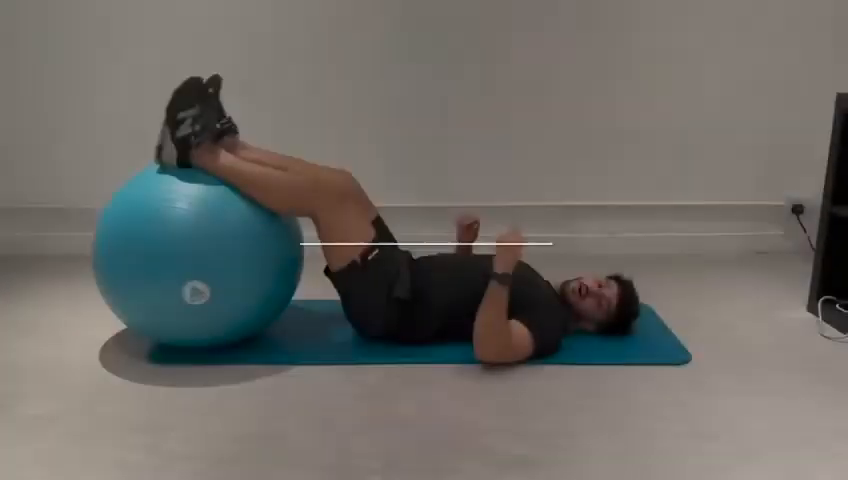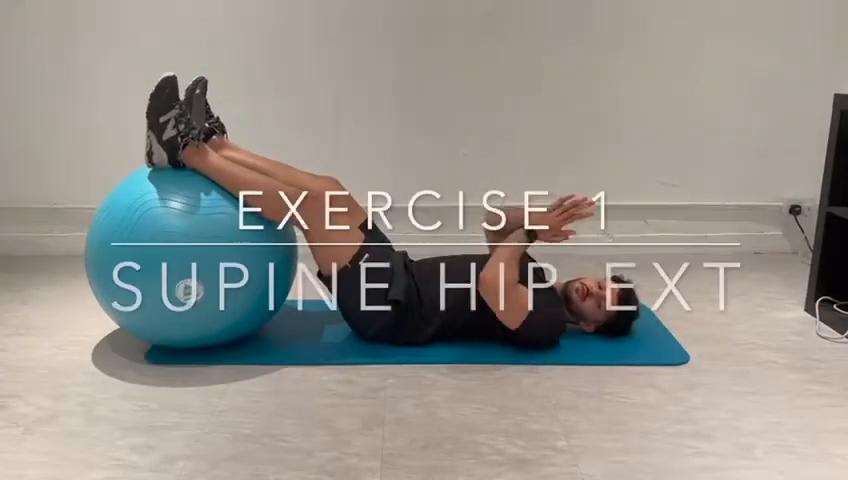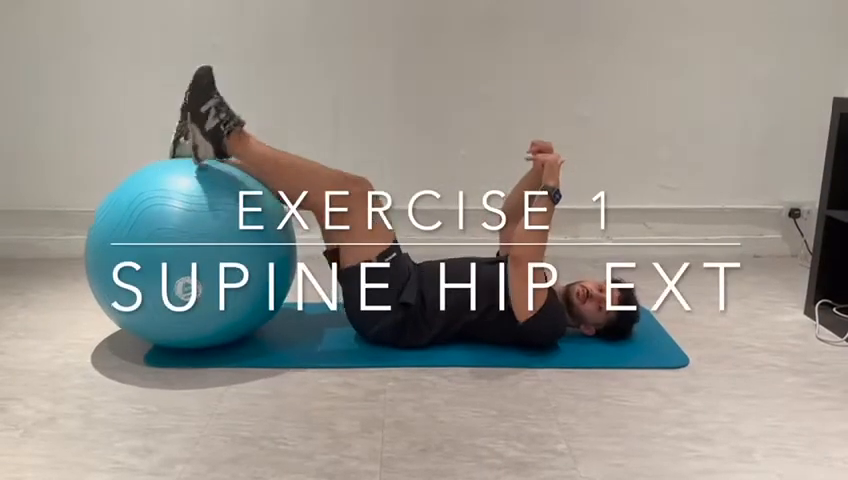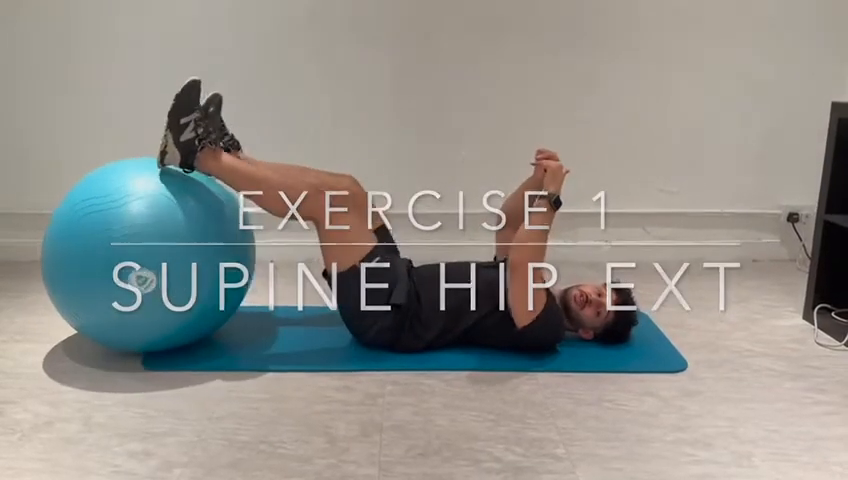
dt=1s
person 1, frame 1
left shoulder: (550, 325)
right shoulder: (541, 292)
left elbow: (489, 348)
left wrist: (499, 275)
right wrist: (466, 246)
left hip: (392, 310)
right hip: (405, 278)
left knee: (330, 192)
right knee: (337, 185)
left ankle: (197, 152)
right ankle: (223, 143)
person 1, frame 2
left shoulder: (545, 323)
right shoulder: (536, 278)
left elbow: (489, 284)
right elbow: (496, 227)
left wrist: (531, 230)
right wrist: (540, 222)
left hip: (391, 310)
right hip: (400, 277)
left knee: (315, 203)
right knee: (326, 191)
left ankle: (187, 151)
right ankle: (214, 142)
person 1, frame 3
left shoulder: (546, 324)
right shoulder: (540, 292)
left elbow: (522, 257)
right elbow: (509, 221)
left wrist: (551, 192)
right wrist: (537, 174)
left hip: (392, 312)
right hip: (402, 285)
left knee: (353, 191)
right knee: (328, 192)
left ankle: (228, 139)
right ankle: (221, 143)
person 1, frame 4
left shoulder: (543, 327)
right shoulder: (538, 292)
left elbow: (520, 262)
right elbow: (508, 226)
left wrist: (551, 199)
right wrist: (538, 180)
left hip: (388, 315)
right hip: (399, 285)
left knee: (323, 199)
right knee: (344, 189)
left ankle: (201, 154)
right ankle: (227, 154)
